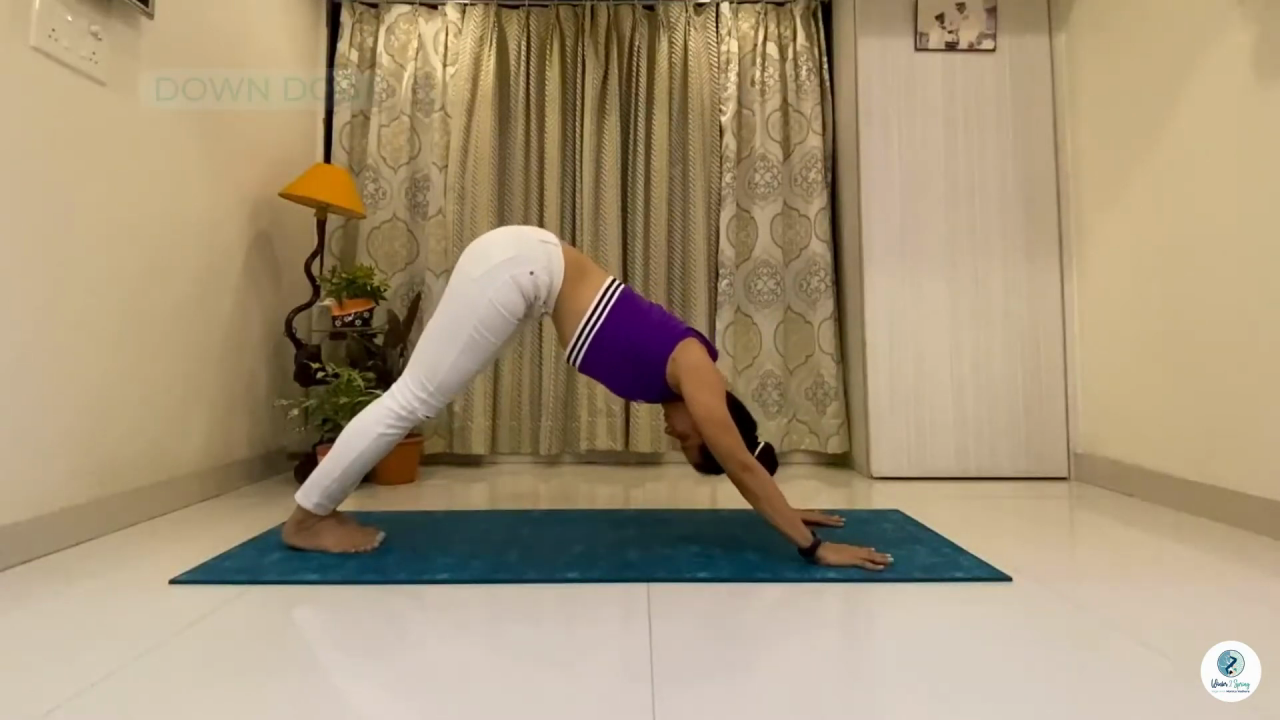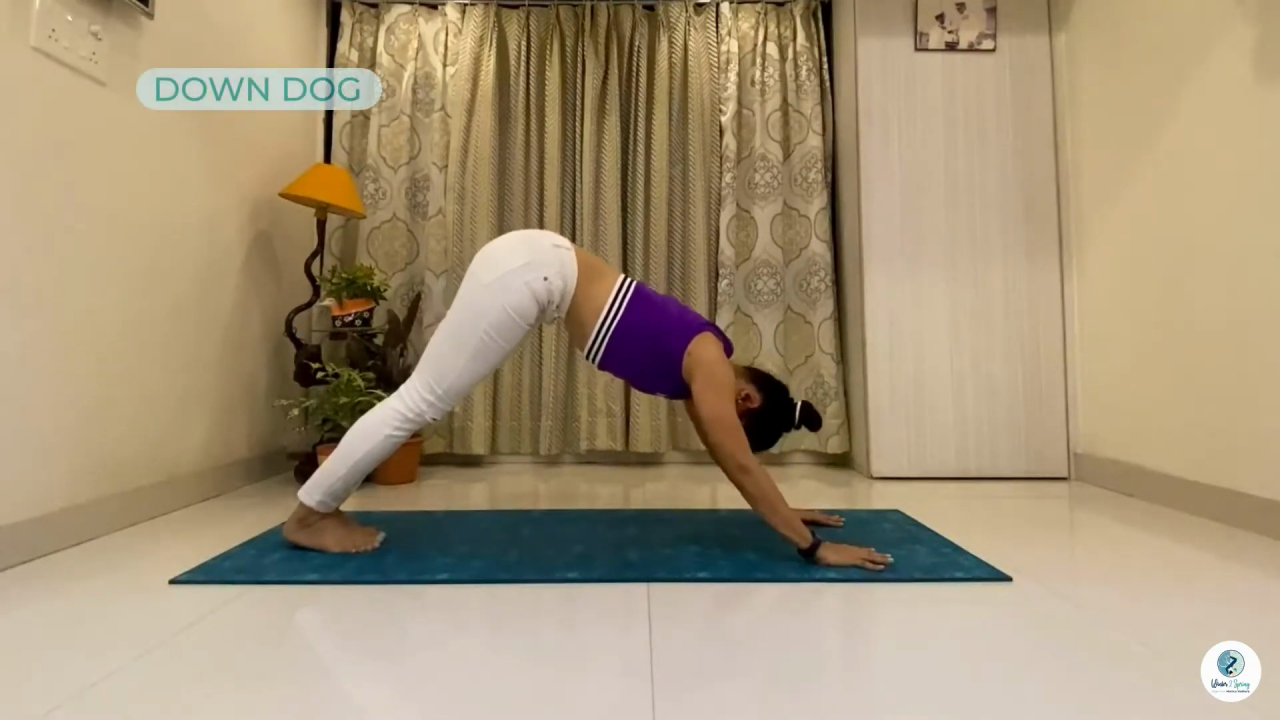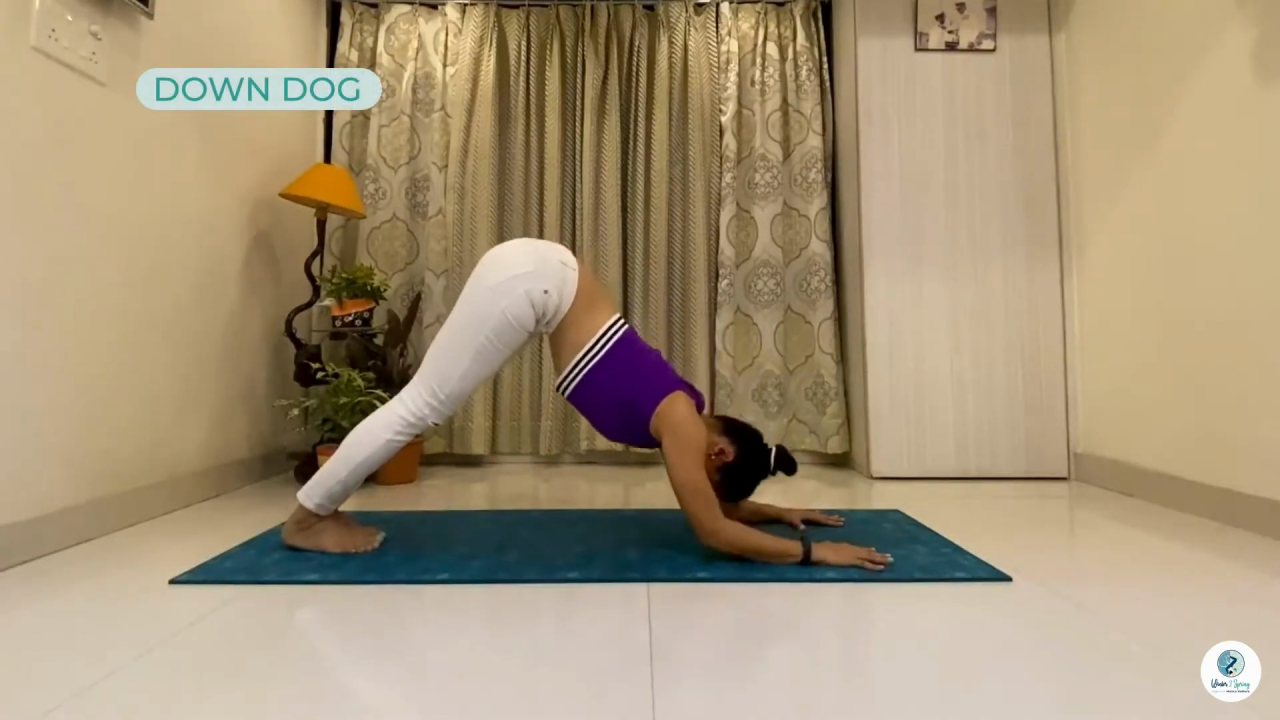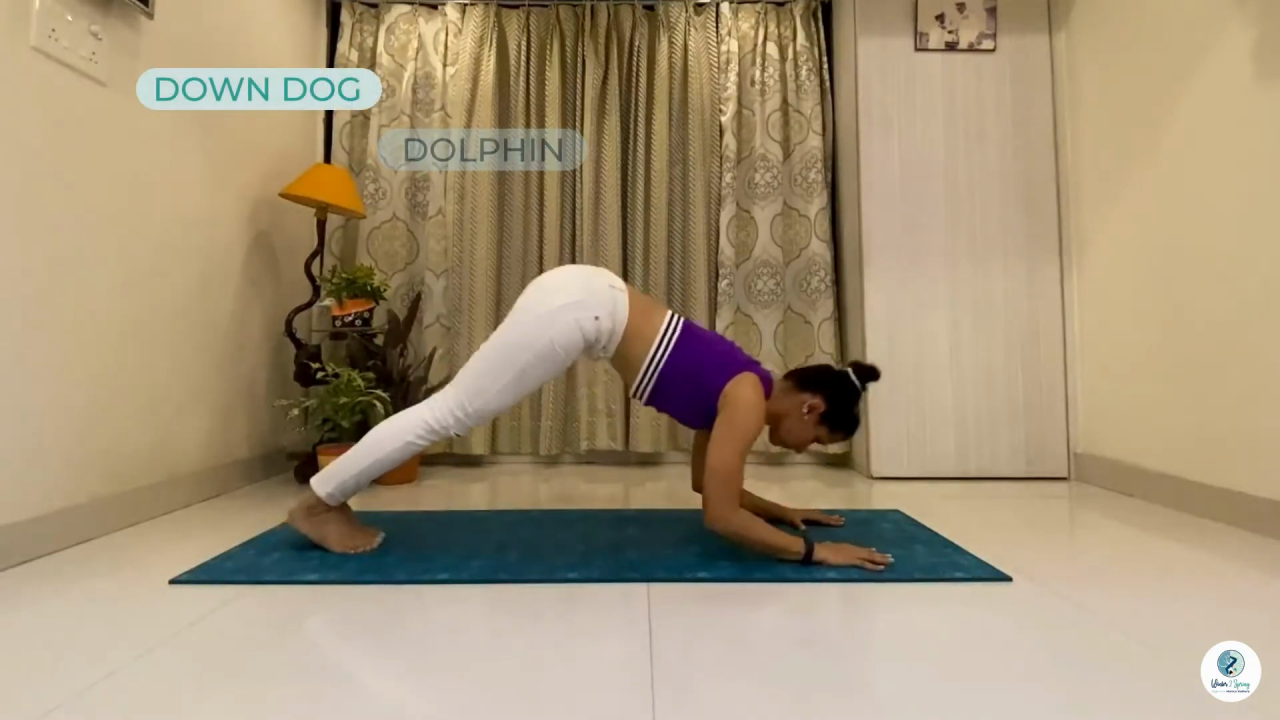
dt=0.4s
person 1, frame 1
left shoulder: (689, 370)
right shoulder: (694, 373)
left elbow: (741, 467)
right elbow: (742, 466)
left wrist: (783, 512)
right wrist: (814, 548)
left hip: (525, 263)
right hip: (520, 267)
left knee: (414, 399)
right knee: (415, 400)
left ankle: (322, 507)
right ankle: (307, 517)
person 1, frame 2
left shoulder: (701, 363)
right shoulder: (709, 365)
left elbow: (731, 463)
right elbow: (740, 465)
left wrist: (786, 513)
right wrist: (812, 547)
left hip: (536, 264)
right hip: (531, 269)
left knee: (422, 400)
right knee: (424, 400)
left ankle: (322, 505)
right ankle: (310, 513)
person 1, frame 3
left shoulder: (679, 416)
right shoulder: (681, 424)
left elbow: (710, 499)
right elbow: (713, 531)
left wrist: (776, 512)
right wrist: (811, 552)
left hip: (539, 271)
right hip: (532, 279)
left knee: (421, 406)
right knee: (424, 406)
left ankle: (321, 506)
right ankle: (308, 516)
person 1, frame 4
left shoulder: (736, 392)
right shoulder: (748, 400)
left elbow: (710, 487)
right elbow: (721, 517)
left wrist: (780, 512)
right wrist: (812, 550)
left hip: (585, 296)
right hip: (582, 306)
left knee: (451, 410)
right knee: (453, 412)
left ankle: (332, 500)
right ankle: (319, 502)
